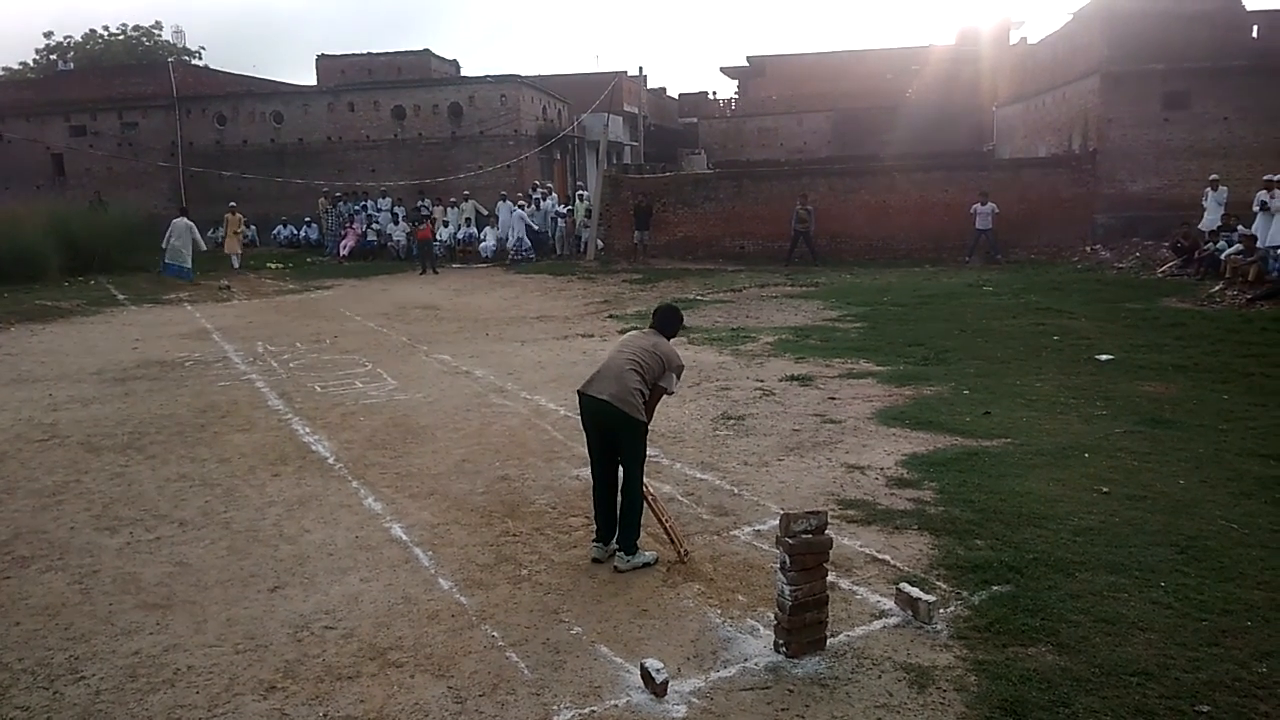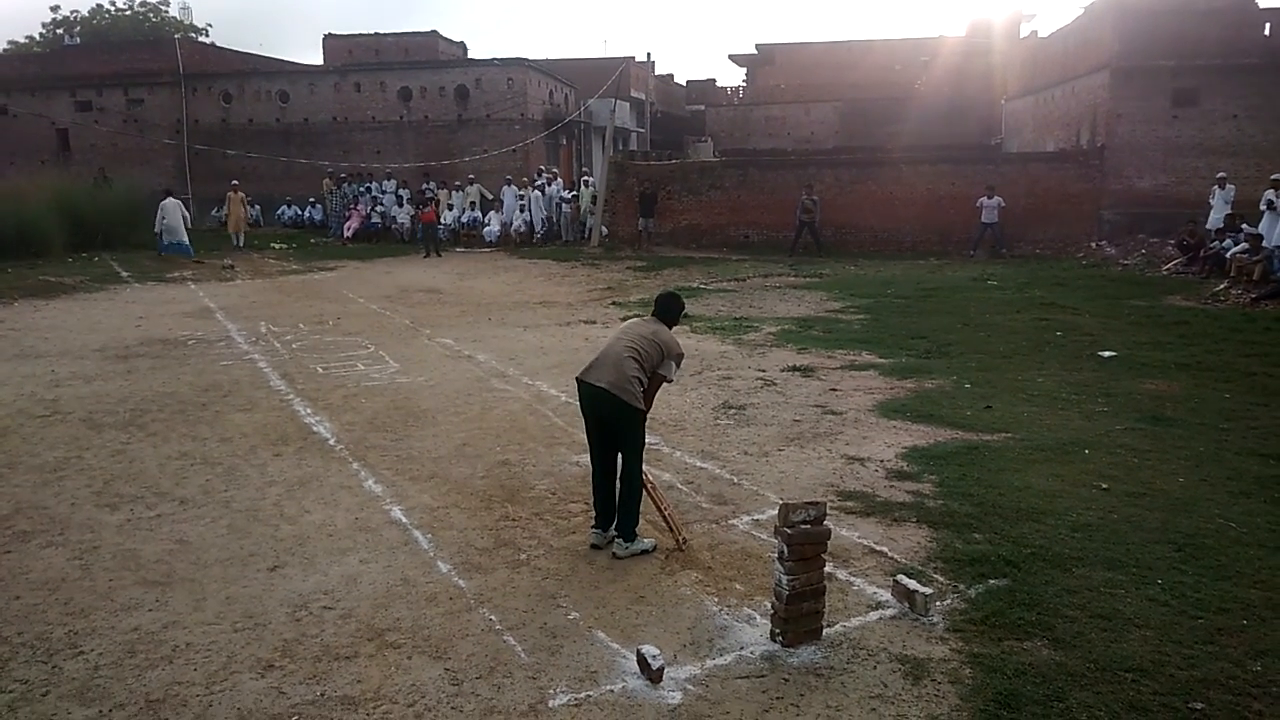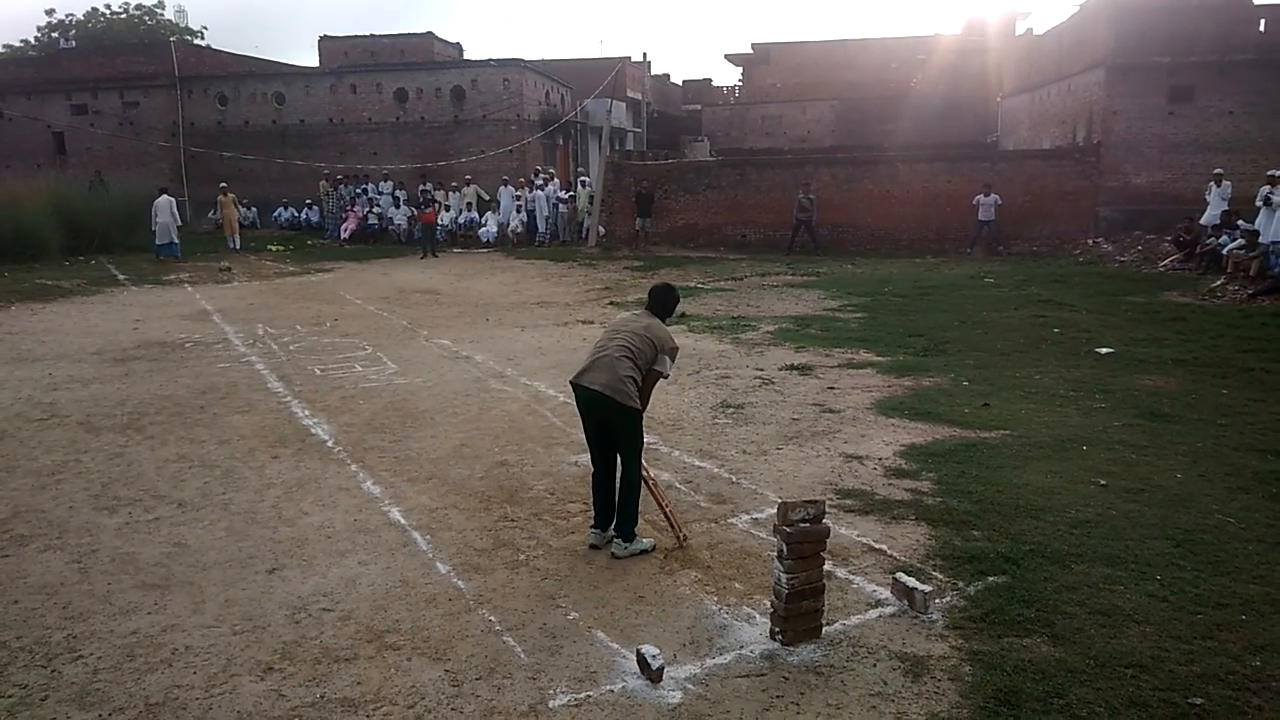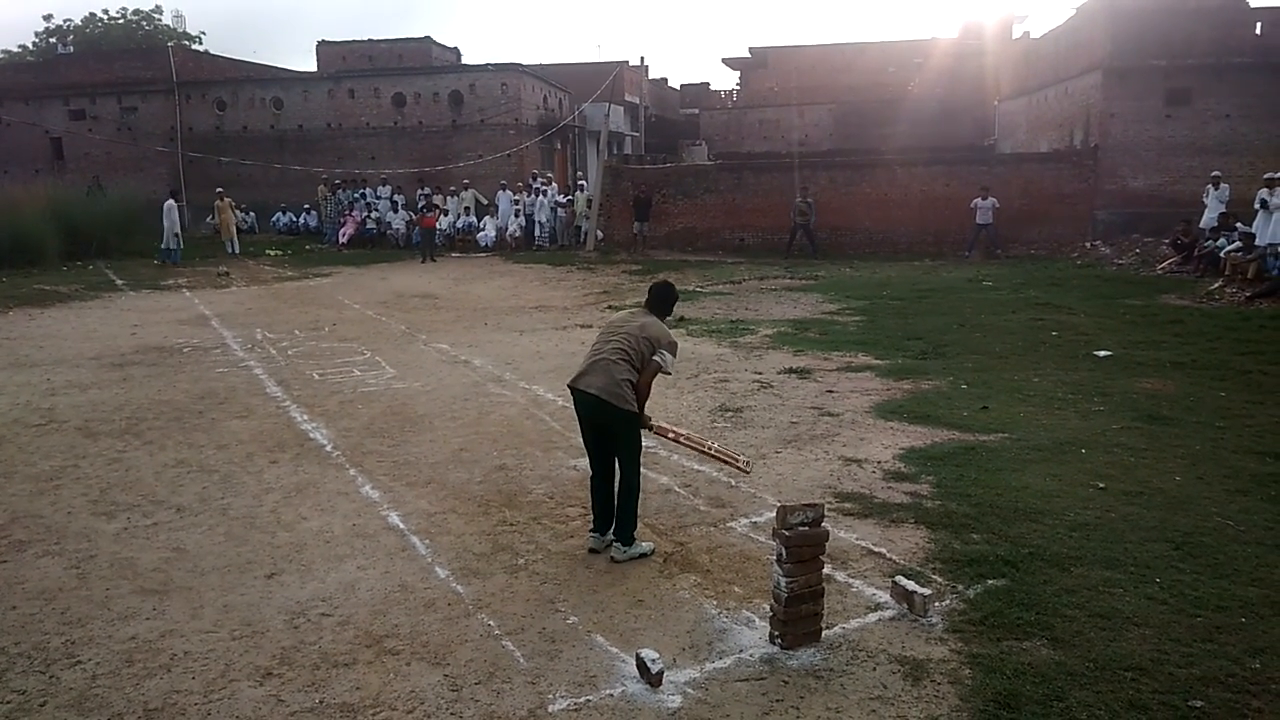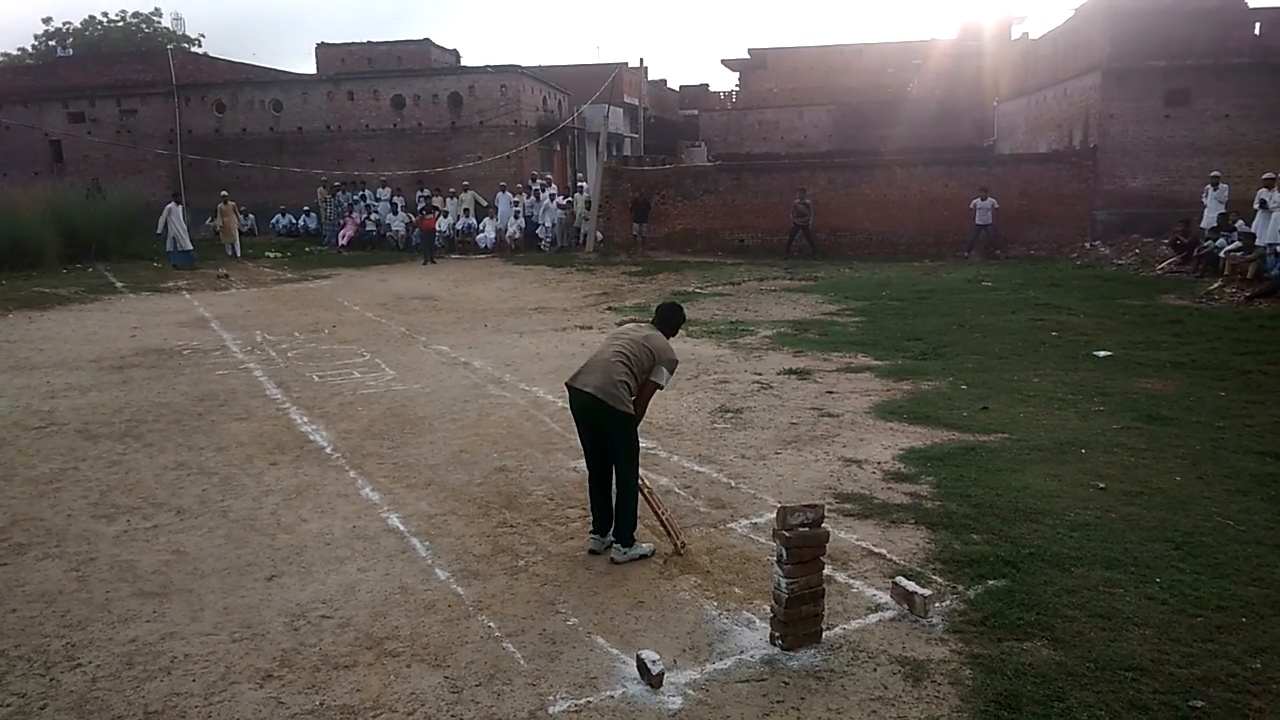
dt=0.4s
person 1, frame 1
left shoulder: (630, 337)
right shoulder: (673, 359)
right elbow: (650, 404)
right wrist: (638, 434)
left hip: (590, 398)
right hip: (624, 408)
left knee: (602, 477)
right knee: (632, 482)
left ankle: (602, 543)
right ankle: (627, 553)
person 1, frame 2
left shoulder: (630, 324)
right shoulder: (673, 347)
right elbow: (649, 393)
left wrist: (634, 417)
right wrist: (637, 421)
left hip: (588, 384)
right hip: (622, 395)
left knee: (601, 464)
right knee: (631, 470)
left ankle: (601, 529)
right ankle: (625, 539)
person 1, frame 3
left shoulder: (621, 320)
right shoulder: (667, 341)
right elbow: (646, 389)
right wrist: (633, 419)
left hip: (583, 386)
right hip: (617, 395)
left knee: (602, 464)
right knee: (631, 470)
left ankle: (600, 529)
right ankle: (625, 539)
person 1, frame 4
left shoulder: (618, 318)
right shoulder: (665, 338)
right elbow: (643, 384)
right wrist: (639, 416)
left hip: (581, 390)
right hip: (615, 399)
left knee: (600, 469)
right knee: (629, 474)
left ankle: (599, 534)
right ankle: (624, 544)
person 1, frame 5
left shoulder: (626, 328)
right shoulder: (667, 354)
right elbow: (641, 400)
left wrist: (623, 426)
right wrist: (628, 429)
left hip: (578, 389)
right hip: (610, 399)
left knee: (597, 470)
right knee: (627, 476)
left ankle: (599, 535)
right ankle: (623, 545)
